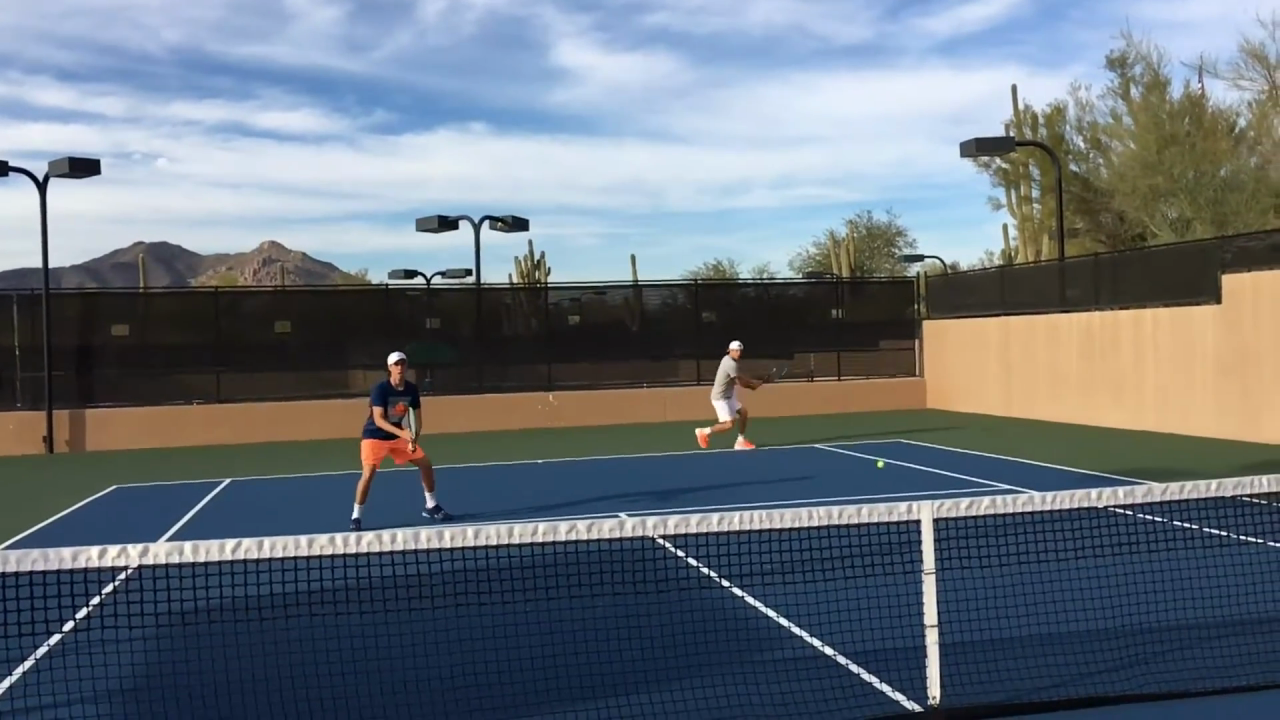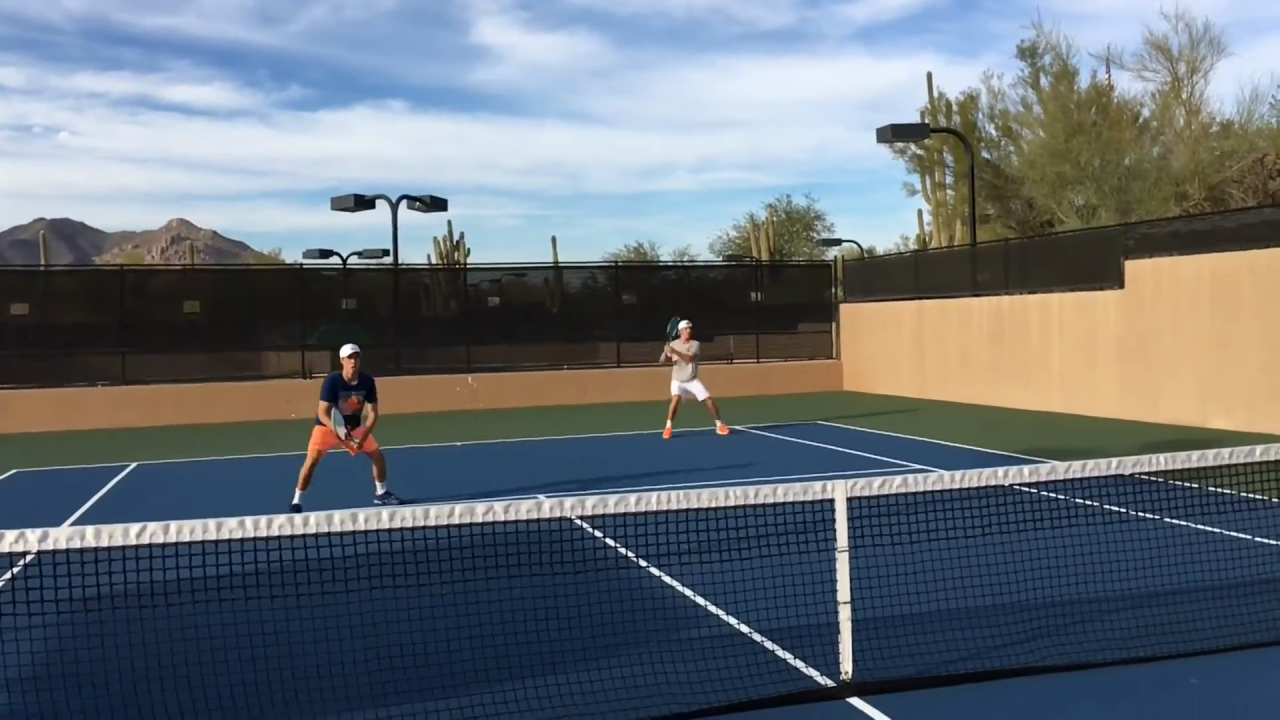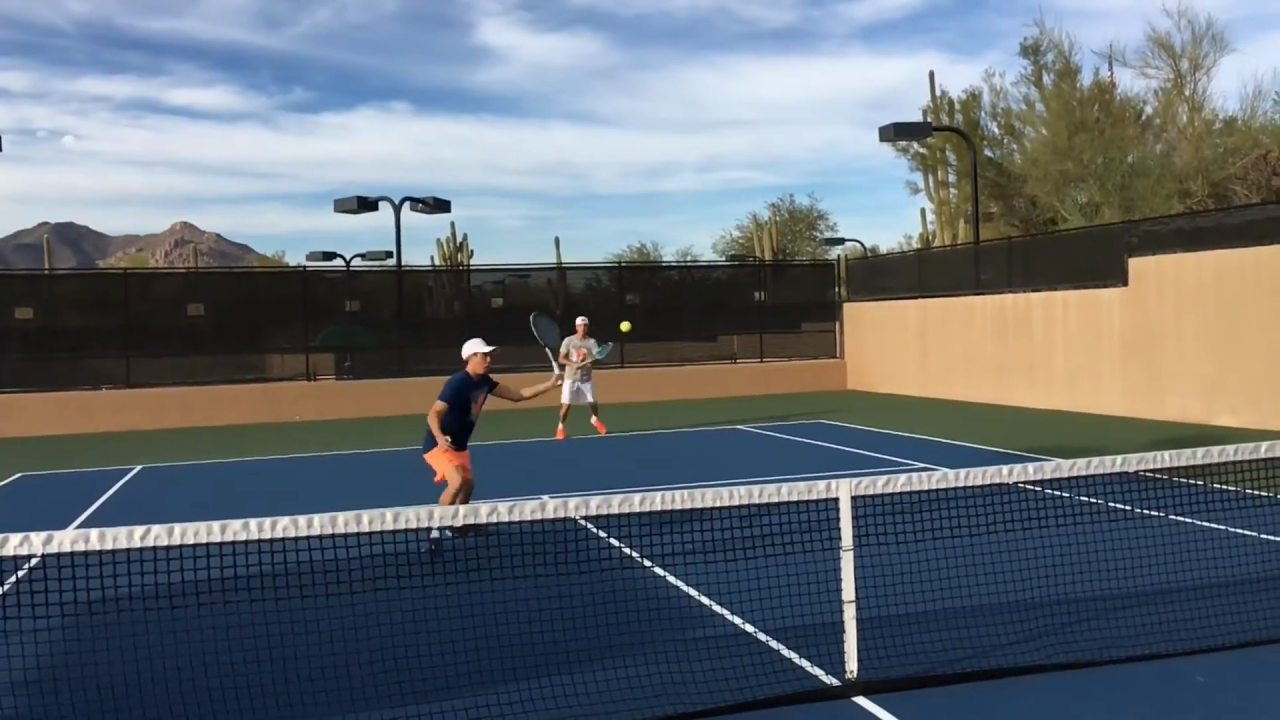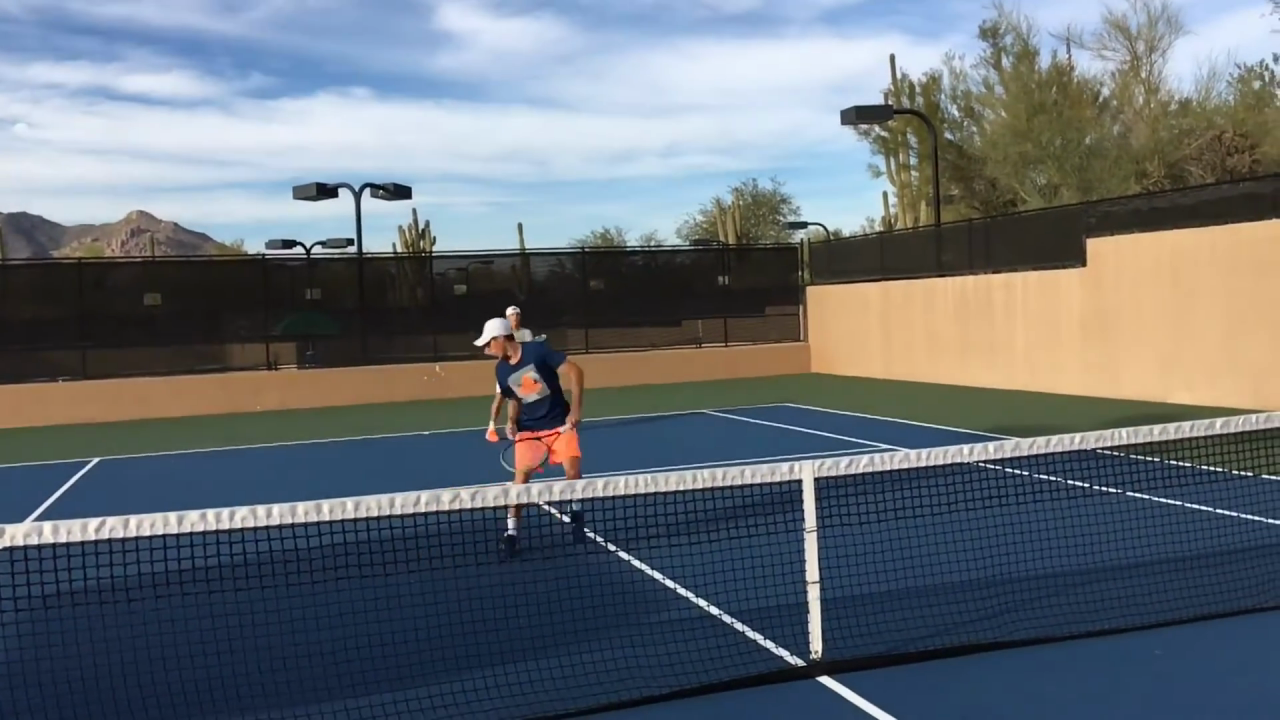
dt=1s
person 1, frame 1
left shoulder: (412, 389)
right shoulder: (380, 389)
left elbow: (417, 417)
right elbow: (378, 420)
left wrist: (413, 439)
right wrist: (402, 432)
left hip: (399, 436)
right hip: (374, 436)
left knee: (425, 464)
right knee: (369, 473)
left ankle: (431, 506)
right ankle: (356, 516)
person 1, frame 2
left shoulder: (368, 381)
right shoulder: (331, 381)
left elbow: (373, 413)
right elbow: (322, 413)
left wrist: (362, 436)
right wrist: (337, 431)
left hip: (355, 426)
right hip: (327, 426)
left knee: (377, 456)
right knee: (312, 459)
left ankle: (382, 493)
right ankle: (296, 502)
person 1, frame 3
left shoulder: (483, 381)
right shoulder: (457, 383)
left elbow: (515, 396)
right elbow: (433, 415)
left wrist: (550, 384)
right wrist: (440, 437)
left hip: (458, 446)
right hip: (439, 444)
left knee: (467, 488)
right knee: (458, 482)
person 1, frame 4
left shoulder: (538, 350)
right shoulder: (501, 368)
left elbow: (575, 372)
left wrist: (575, 411)
right wrist: (510, 424)
left hip: (560, 422)
right hip: (527, 427)
left knee: (572, 470)
right knee: (520, 479)
left ankle: (575, 513)
right ankle: (511, 535)
